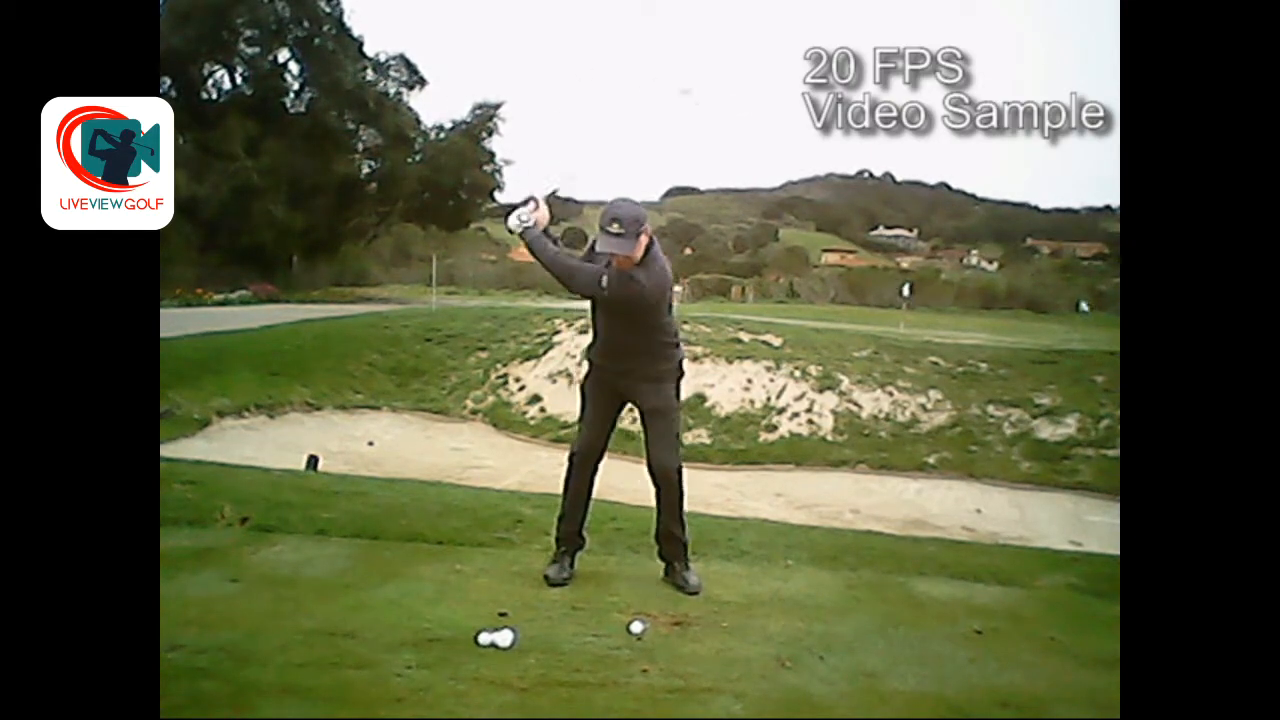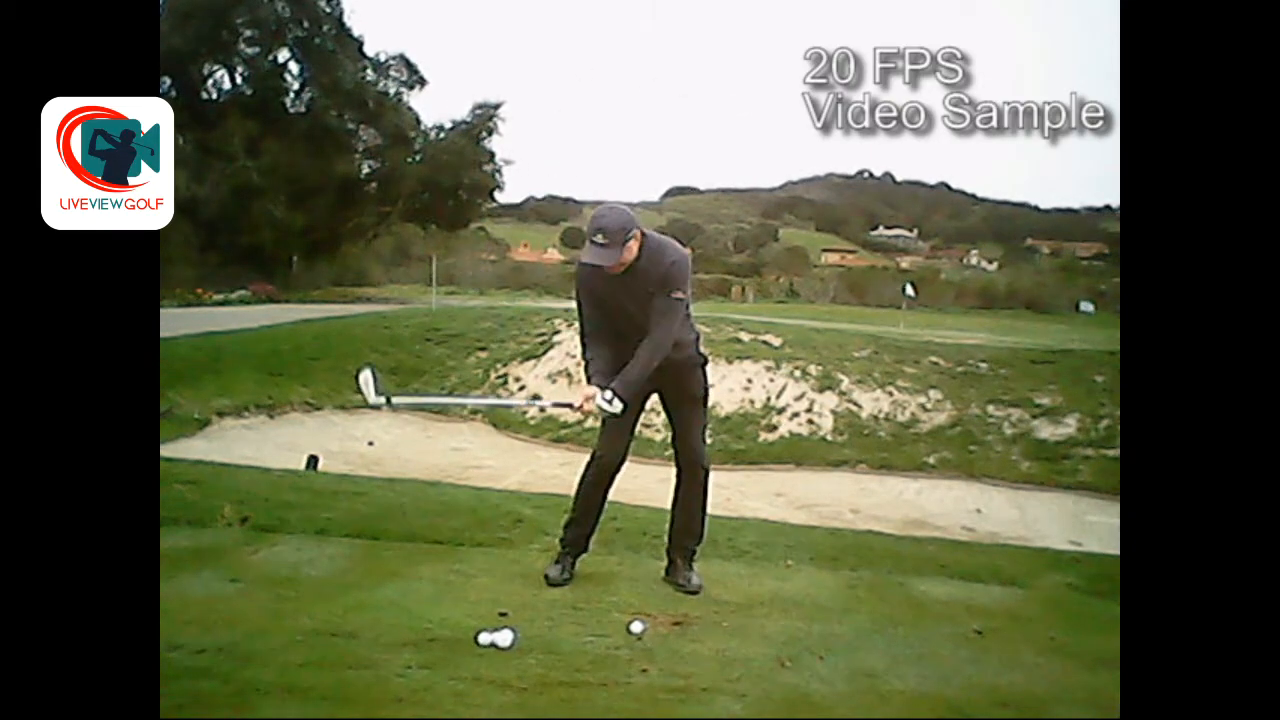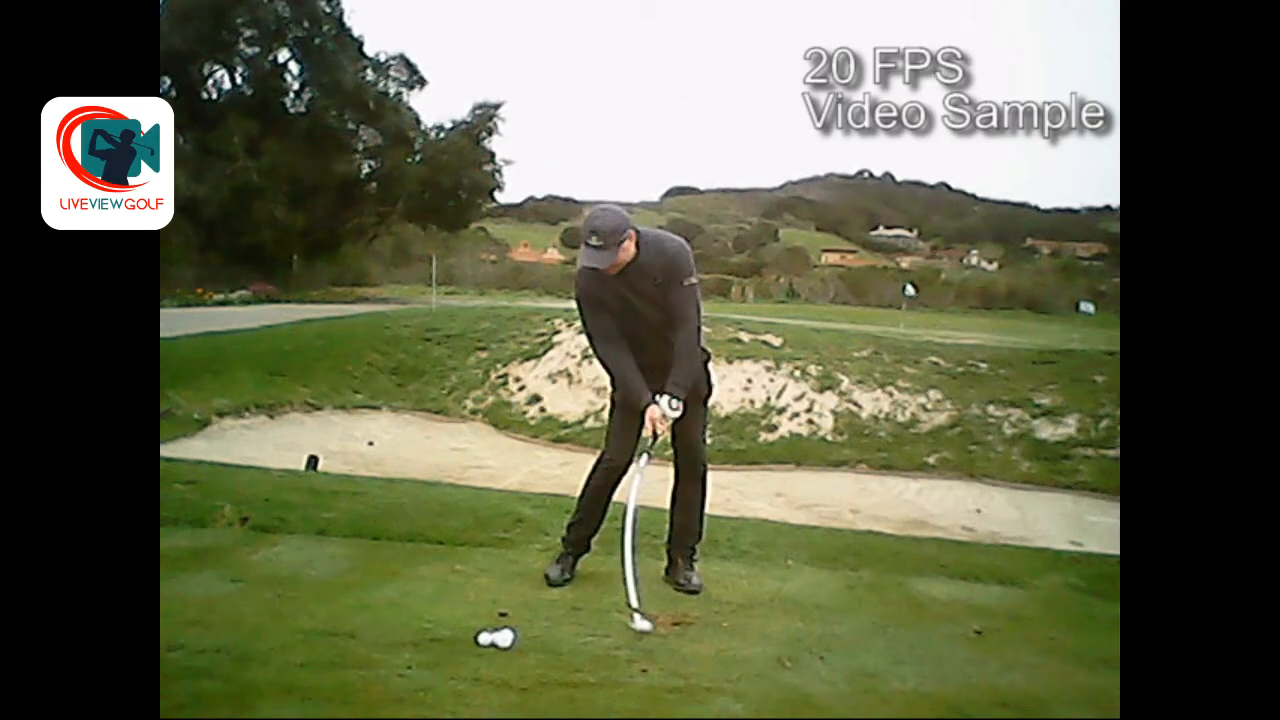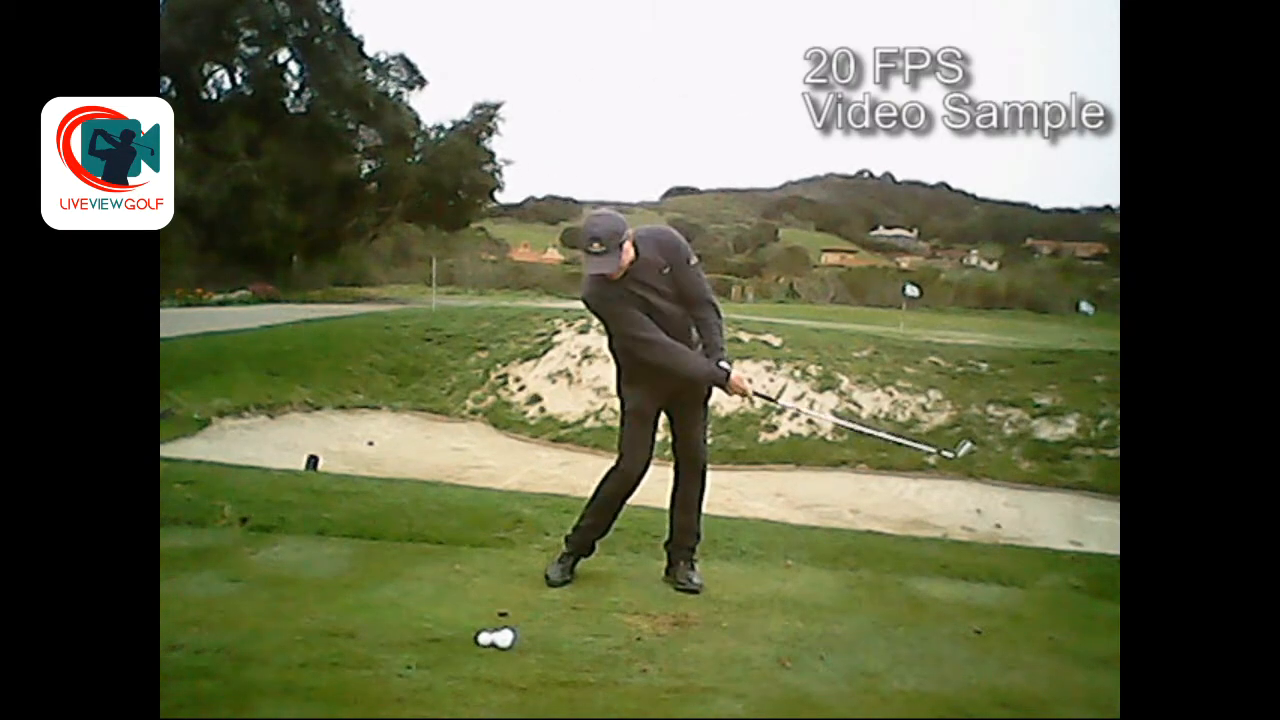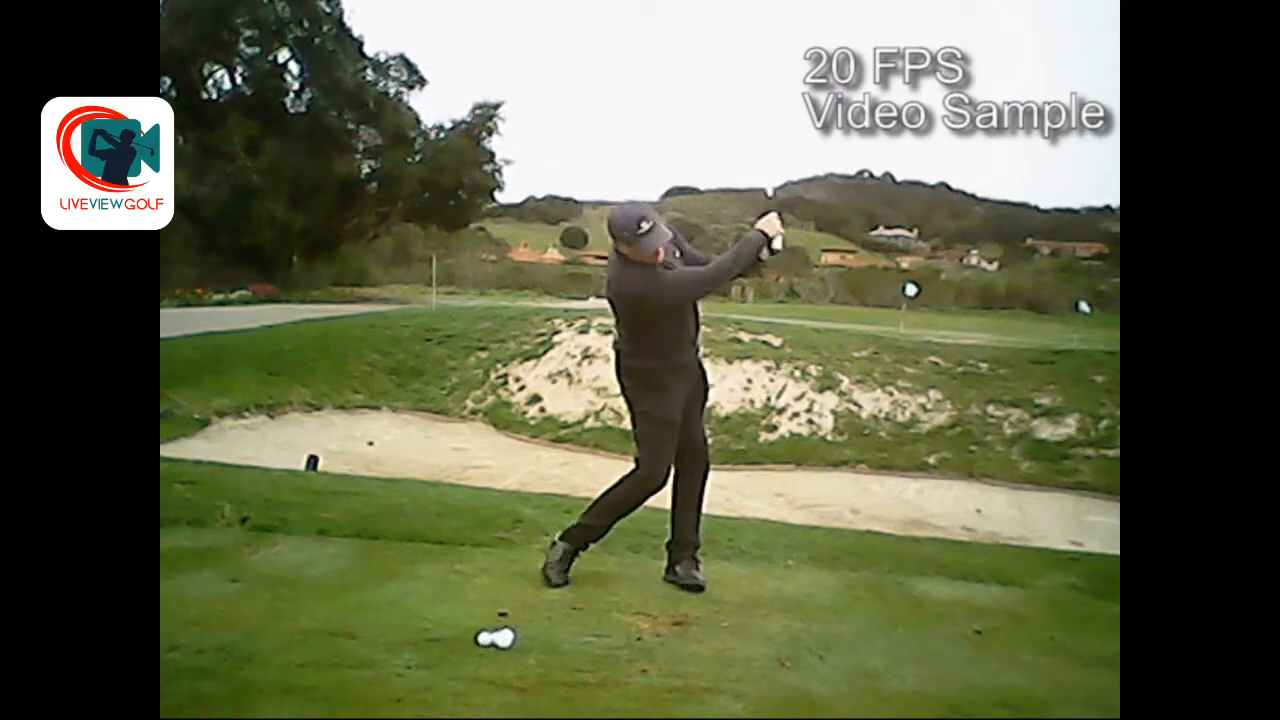
dt=0.5s
person 1, frame 1
left shoulder: (646, 282)
right shoulder: (611, 245)
left elbow: (576, 279)
right elbow: (577, 268)
left wrist: (529, 232)
right wrist: (542, 231)
left hip: (654, 374)
right hip: (607, 366)
left knee: (665, 465)
right knee: (584, 454)
left ankle: (676, 559)
right ankle: (566, 549)
person 1, frame 2
left shoulder: (672, 261)
right shoulder: (591, 268)
left elbow: (660, 337)
right elbow: (596, 333)
left wrist: (619, 390)
right wrist: (596, 381)
left hip: (680, 364)
right hip: (624, 366)
left knee: (693, 461)
right knee: (607, 457)
left ankle: (681, 559)
right ankle: (570, 550)
person 1, frame 3
left shoulder: (672, 253)
right shoulder: (589, 276)
left elbow: (686, 327)
right elbow: (609, 345)
left wrist: (673, 395)
right wrist: (643, 402)
left hip: (683, 365)
right hip: (632, 368)
left knee: (692, 459)
right knee: (614, 459)
left ankle: (681, 558)
right ankle: (572, 549)
person 1, frame 4
left shoulder: (666, 242)
right shoulder: (598, 290)
left elbow: (703, 305)
right elbow: (654, 346)
left wrist: (719, 361)
right wrist: (719, 377)
left hip: (692, 365)
right hip: (642, 374)
left knee: (693, 460)
right knee: (631, 466)
left ankle: (681, 558)
right ankle: (575, 549)
person 1, frame 5
left shoulder: (658, 238)
right shoulder: (634, 284)
left elbow: (703, 265)
right elbow: (712, 277)
left wrist: (759, 245)
right wrist: (758, 235)
left hip: (684, 365)
right hip: (650, 379)
left knee: (694, 460)
right knee: (652, 472)
left ankle: (682, 557)
right ankle: (570, 543)
